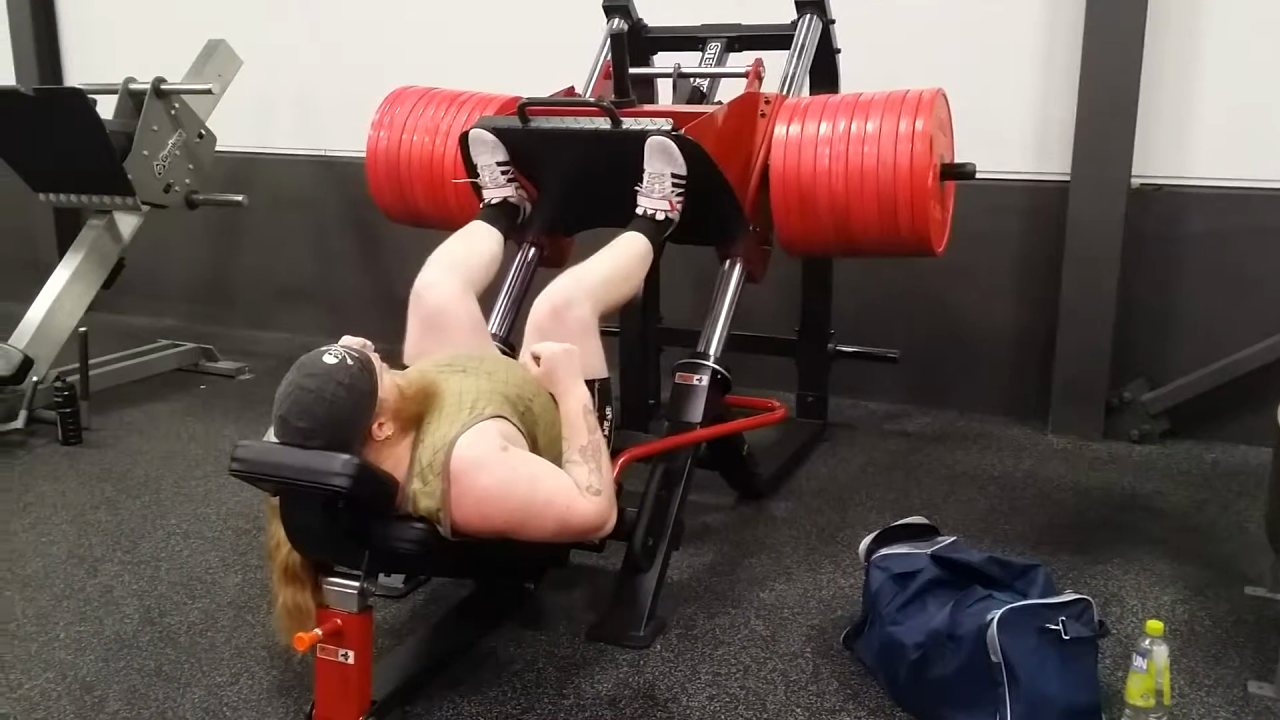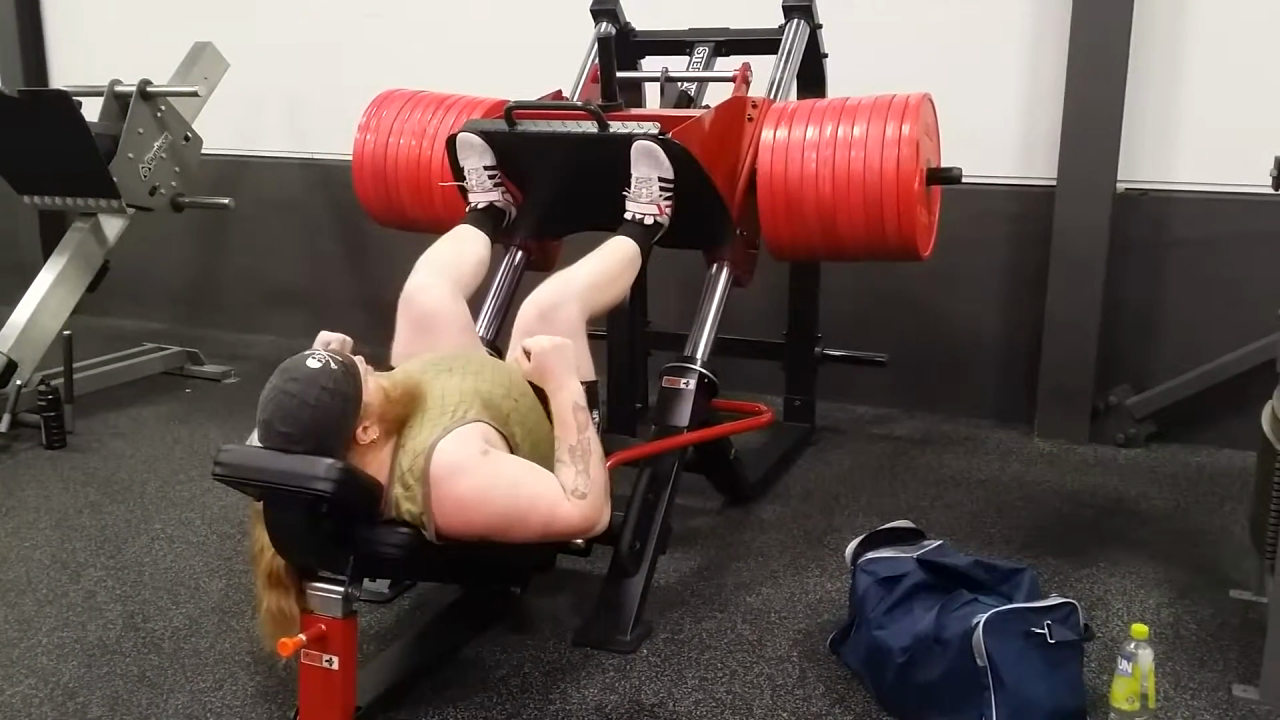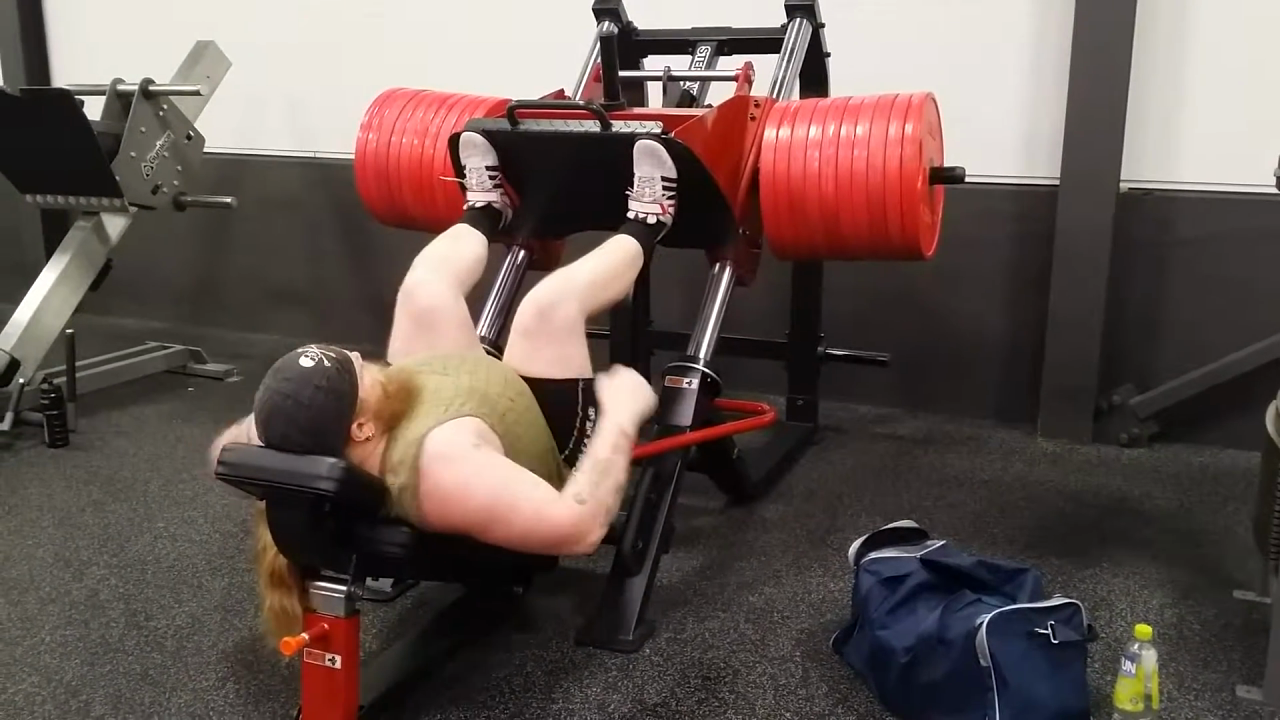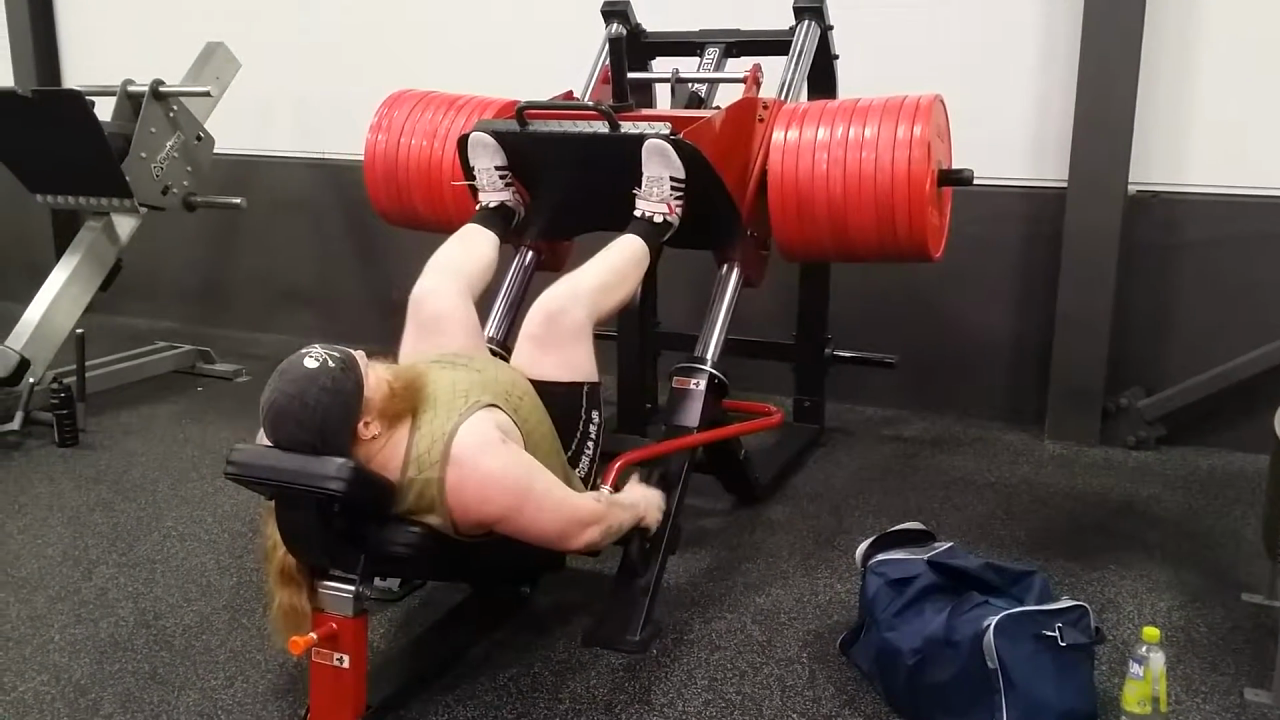
dt=0.4s
person 1, frame 1
left shoulder: (313, 456)
right shoulder: (468, 468)
right elbow: (595, 513)
left wrist: (339, 379)
right wrist: (569, 389)
right hip: (559, 437)
left knee: (438, 288)
right knee: (563, 305)
left ankle: (502, 206)
right ankle: (653, 222)
person 1, frame 2
right shoulder: (449, 472)
right elbow: (588, 511)
left wrist: (316, 367)
right wrist: (564, 384)
right hip: (547, 460)
left knee: (427, 293)
right knee: (550, 309)
left ankle: (488, 208)
right ankle: (641, 227)
person 1, frame 3
left shoulder: (296, 460)
right shoulder: (439, 465)
left elbow: (227, 449)
right elbow: (575, 529)
right wrist: (621, 416)
right hip: (540, 464)
left knee: (427, 290)
right knee: (548, 309)
left ankle: (488, 209)
right ankle: (645, 225)
person 1, frame 4
left shoulder: (299, 455)
right shoulder: (465, 458)
right elbow: (581, 529)
right wrist: (635, 505)
right hip: (545, 467)
left knee: (435, 295)
right knee: (558, 312)
left ankle: (497, 209)
right ankle: (652, 224)
